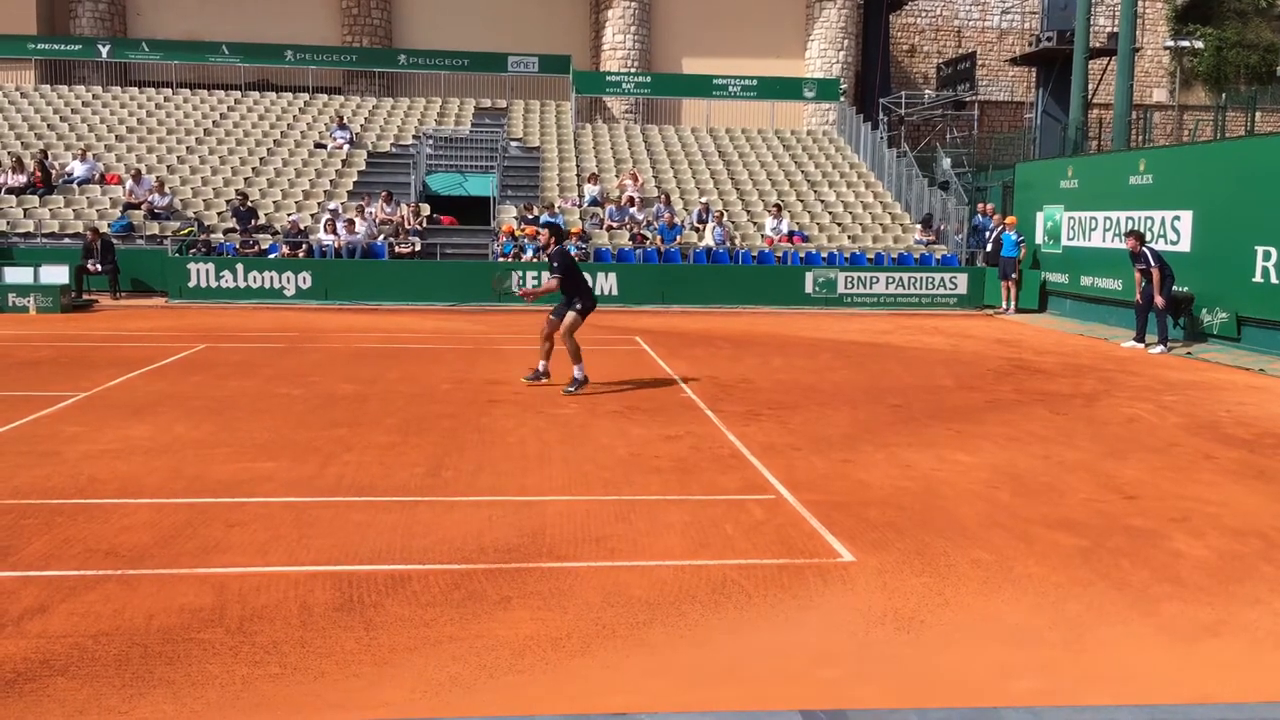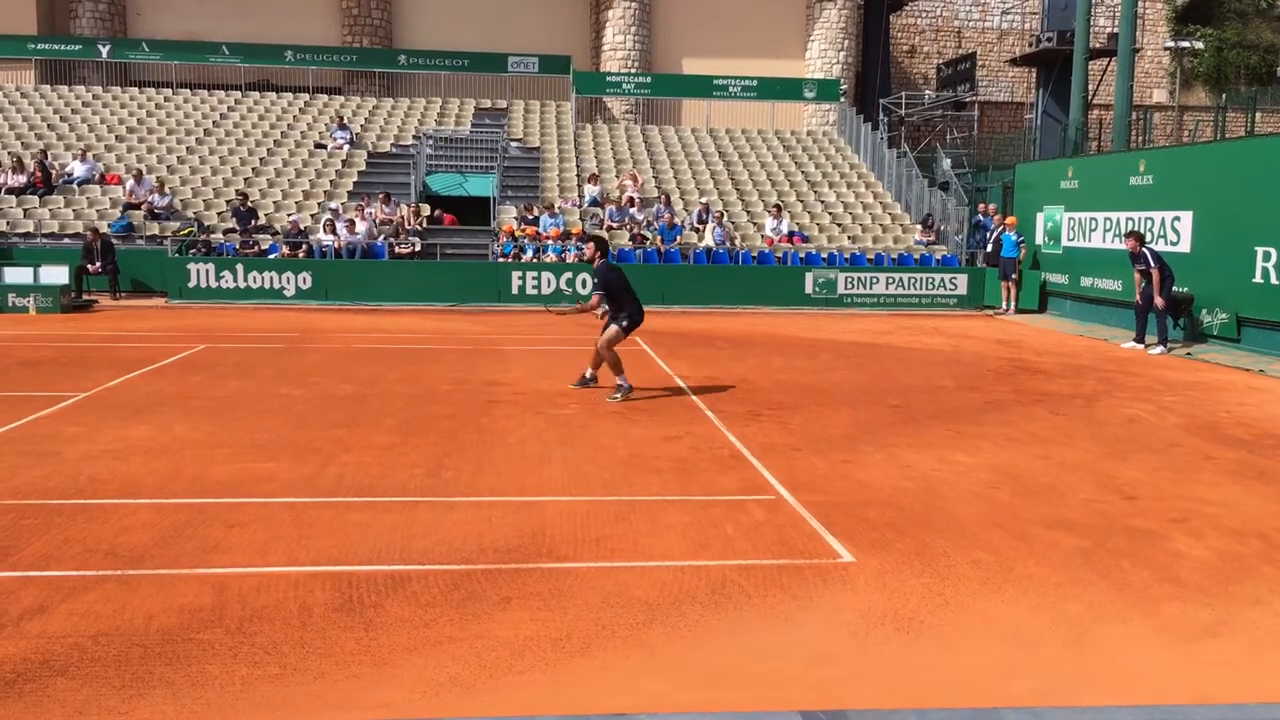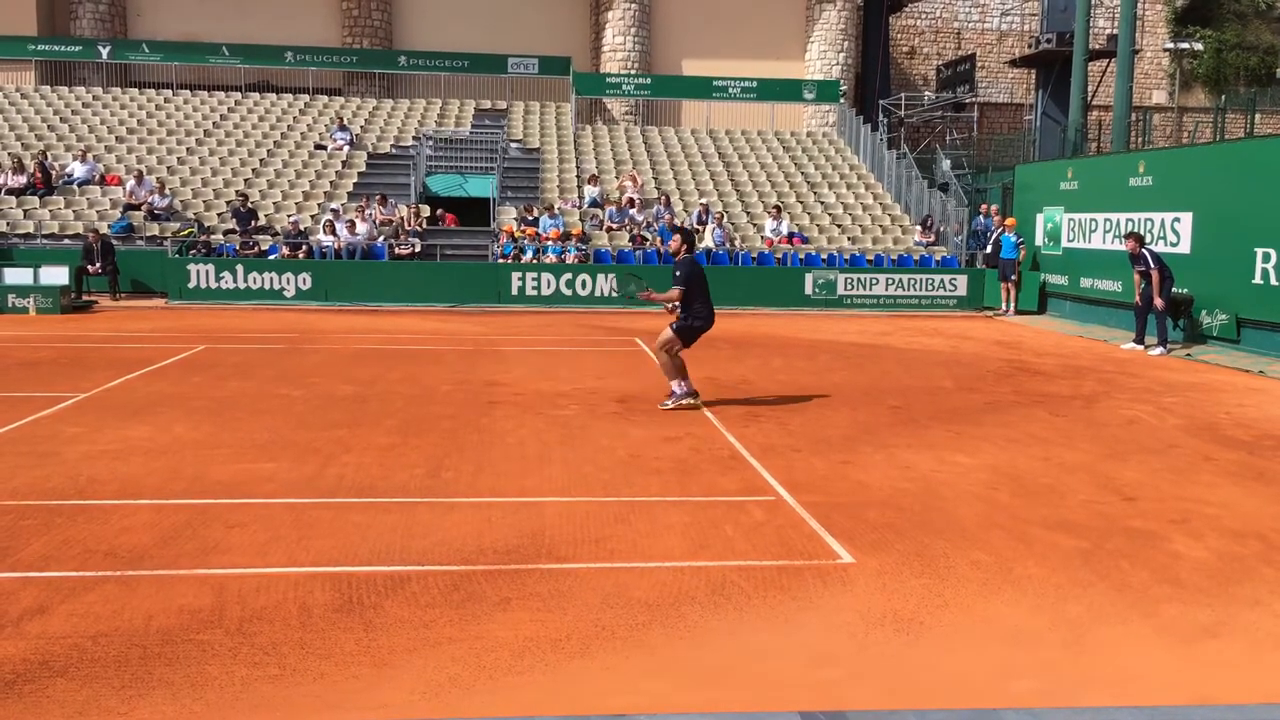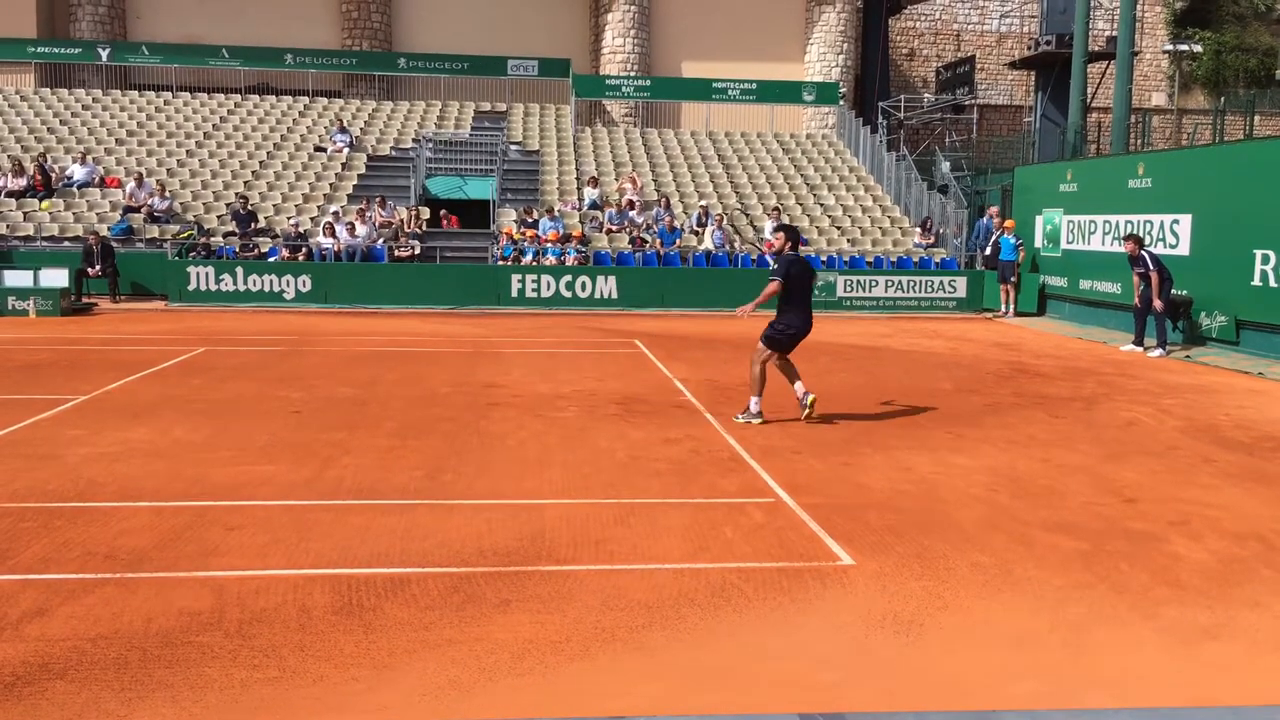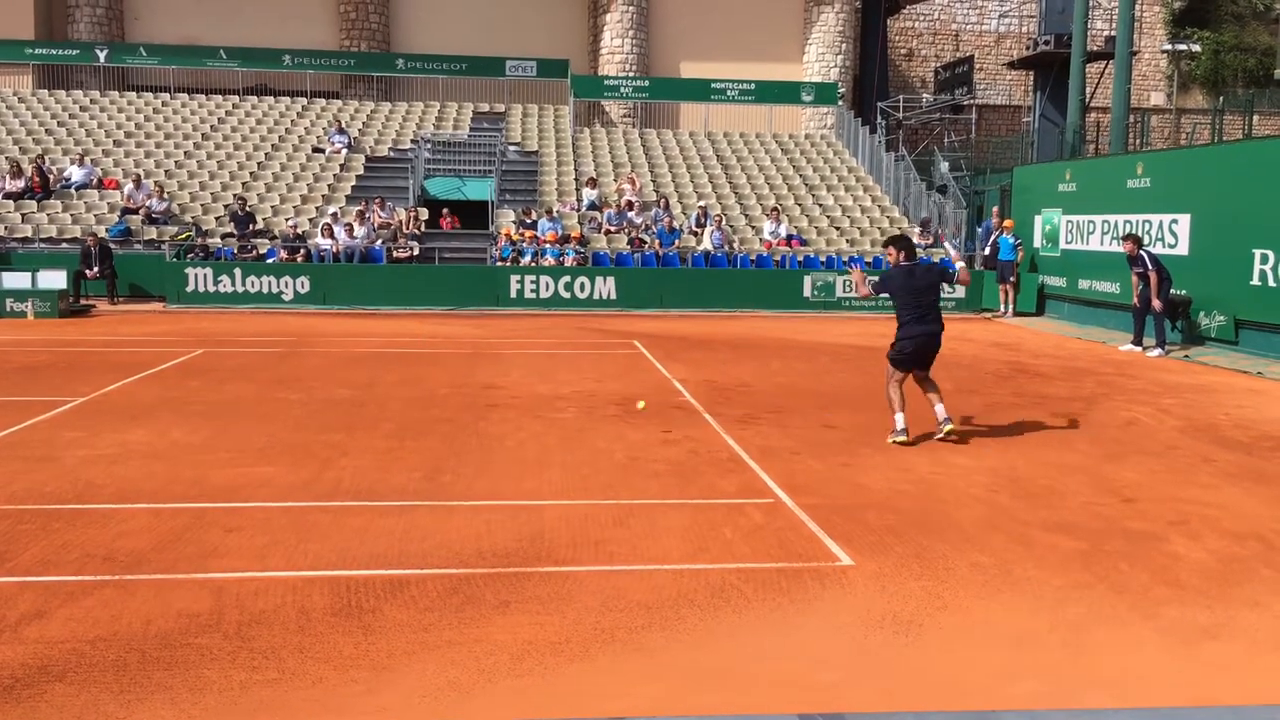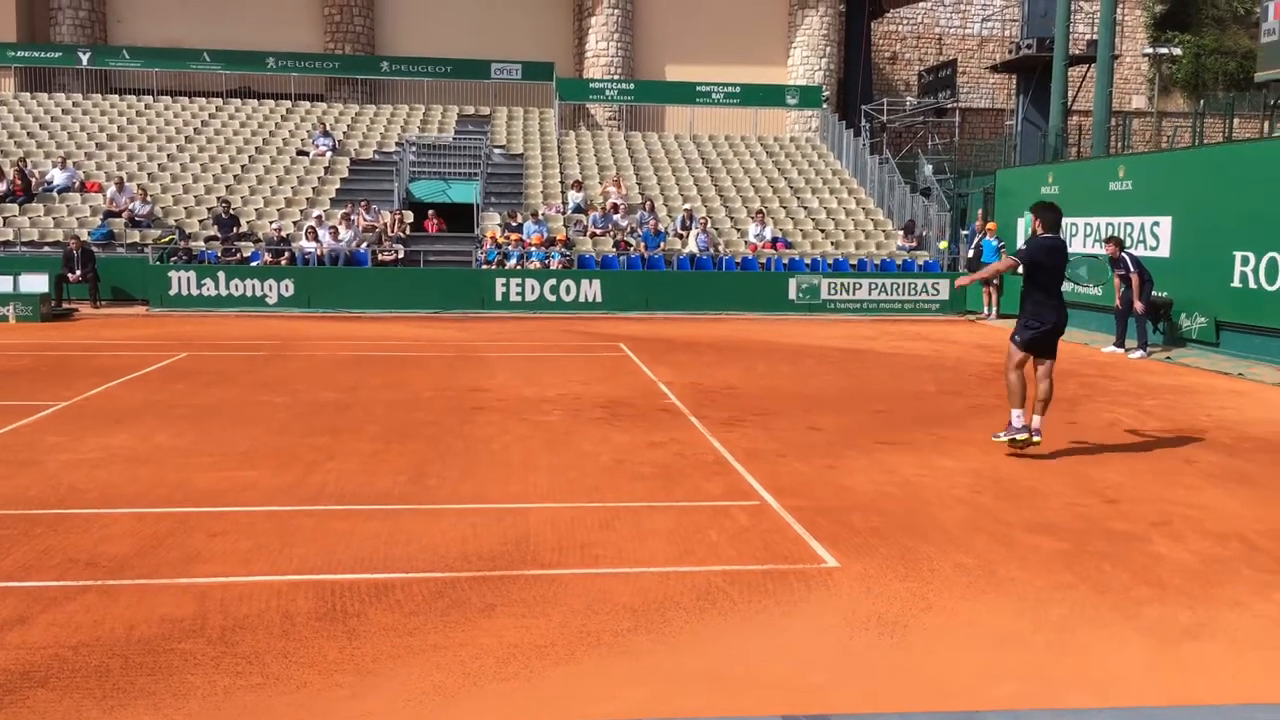
dt=0.3s
person 1, frame 1
left shoulder: (559, 256)
right shoulder: (554, 255)
left elbow: (554, 285)
right elbow: (554, 282)
left wrist: (533, 291)
right wrist: (535, 292)
left hip: (582, 300)
right hip: (570, 300)
left knee: (565, 332)
right knee: (546, 332)
left ankle: (580, 377)
right ankle: (542, 371)
person 1, frame 2
left shoulder: (600, 271)
right shoulder: (607, 268)
left elbow: (595, 302)
left wrist: (582, 308)
right wrist: (605, 309)
left hip: (629, 315)
right hip: (622, 313)
left knee: (604, 345)
right knee: (600, 343)
left ankle: (624, 385)
right ankle: (588, 377)
person 1, frame 3
left shoulder: (683, 265)
right shoulder: (689, 263)
left elbow: (675, 295)
left wrist: (654, 296)
right wrist: (676, 306)
left hip: (695, 318)
right hip: (699, 316)
left knee: (660, 347)
right knee: (671, 350)
left ankle: (679, 391)
right ankle: (686, 391)
person 1, frame 4
left shoulder: (783, 262)
right shoulder: (806, 264)
left elbow: (774, 287)
right elbow: (813, 278)
left wrist: (753, 304)
left hip: (786, 323)
right hip: (804, 323)
left knee: (758, 360)
right knee: (780, 358)
left ankle: (754, 410)
right ankle: (804, 395)
person 1, frame 5
left shoulder: (891, 275)
right shoulder: (933, 270)
left elbow: (864, 292)
right elbow: (965, 280)
left wrist: (858, 279)
right wrist: (959, 261)
left hip: (909, 337)
right hip: (933, 336)
left knee: (894, 382)
right knee: (922, 377)
left ankle: (900, 428)
right ankle: (943, 420)
person 1, frame 6
left shoulder: (1038, 245)
right shoulder: (1058, 247)
left elbow: (1006, 265)
left wrist: (969, 278)
left hip: (1035, 317)
right hip: (1054, 318)
left knee: (1013, 367)
right knee: (1044, 375)
left ankle: (1018, 426)
right ankle: (1035, 427)
